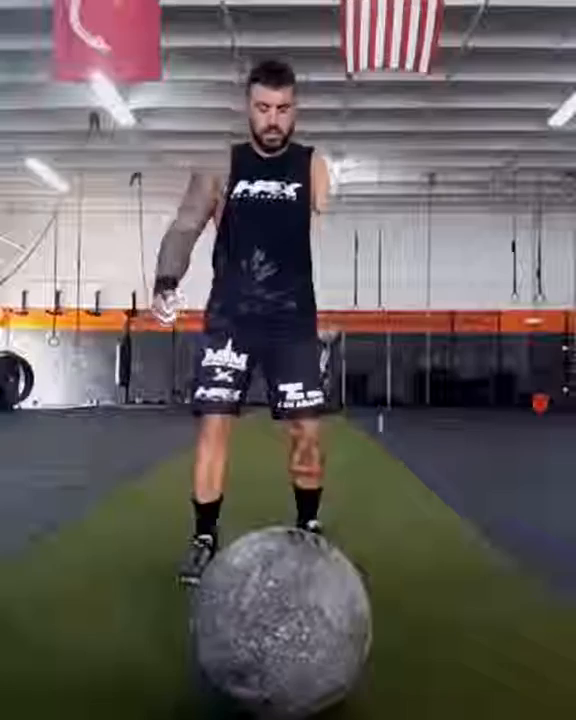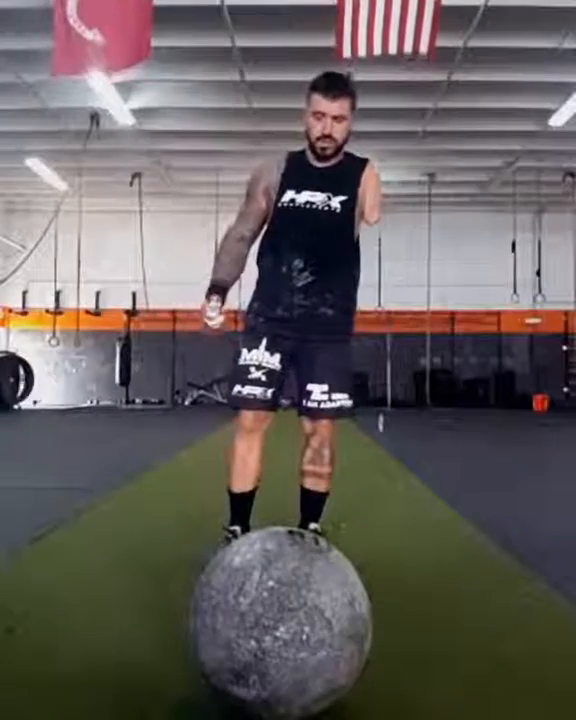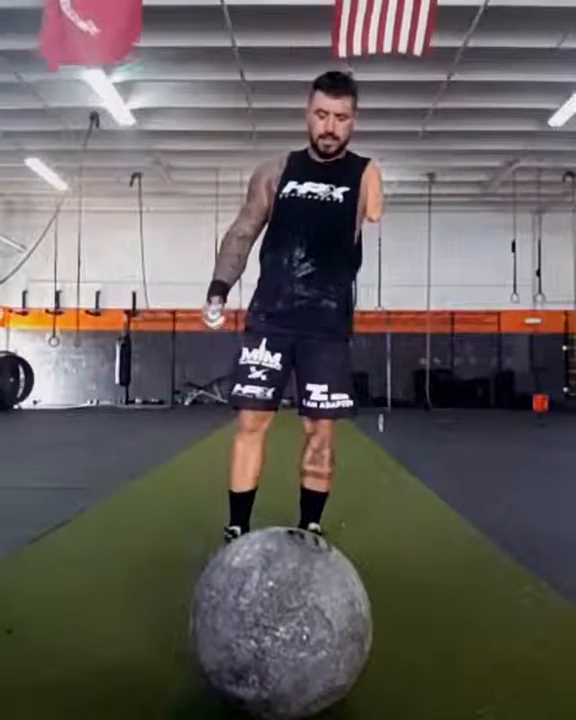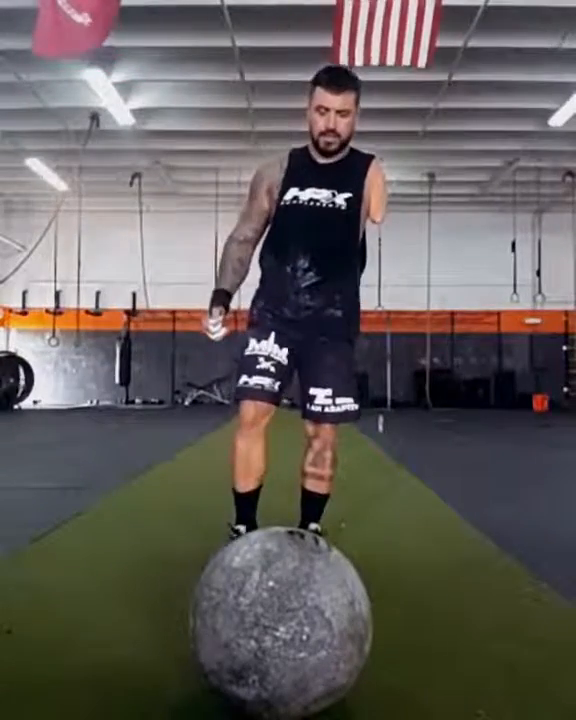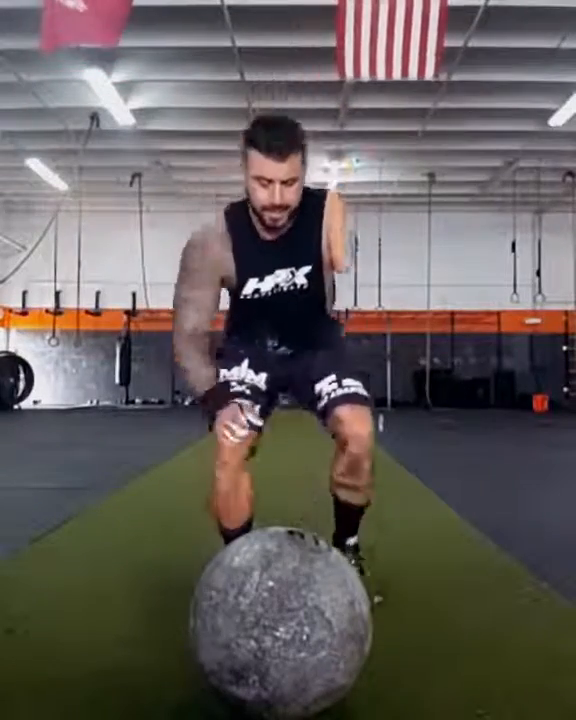
dt=0.7s
person 1, frame 1
left shoulder: (311, 164)
right shoulder: (221, 167)
right elbow: (185, 228)
right wrist: (165, 283)
left hip: (294, 318)
right hip: (230, 316)
left knee: (306, 429)
right knee: (214, 425)
left ankle: (309, 529)
right ankle: (205, 538)
person 1, frame 2
left shoulder: (363, 176)
right shoulder: (273, 173)
right elbow: (241, 234)
right wrist: (217, 289)
left hip: (328, 326)
right hip: (269, 317)
left knee: (320, 430)
right knee: (250, 421)
left ankle: (309, 533)
right ankle: (237, 533)
person 1, frame 3
left shoulder: (365, 174)
right shoulder: (276, 171)
right elbow: (242, 233)
right wrist: (218, 289)
left hip: (328, 324)
right hip: (269, 316)
left knee: (320, 429)
right knee: (251, 420)
left ankle: (309, 532)
right ankle: (237, 532)
person 1, frame 4
left shoulder: (369, 172)
right shoulder: (276, 172)
right elbow: (244, 238)
right wrist: (221, 297)
left hip: (332, 324)
right hip: (273, 315)
left knee: (322, 433)
right knee: (251, 416)
left ankle: (309, 533)
right ankle: (243, 530)
person 1, frame 5
left shoulder: (327, 210)
right shoulder: (212, 243)
left elbow: (343, 276)
right elbow: (189, 333)
right wrist: (215, 399)
left hip: (315, 343)
right hip: (249, 347)
left knee: (357, 432)
right knee: (229, 450)
left ankle: (346, 546)
